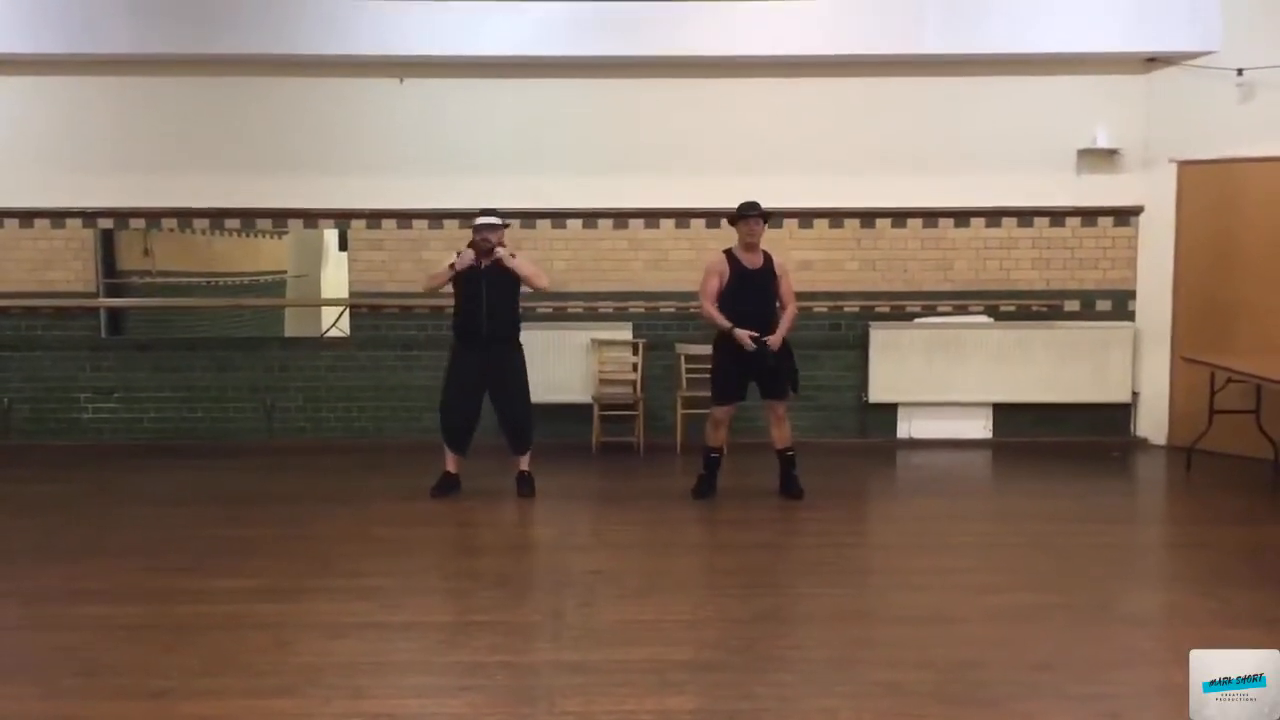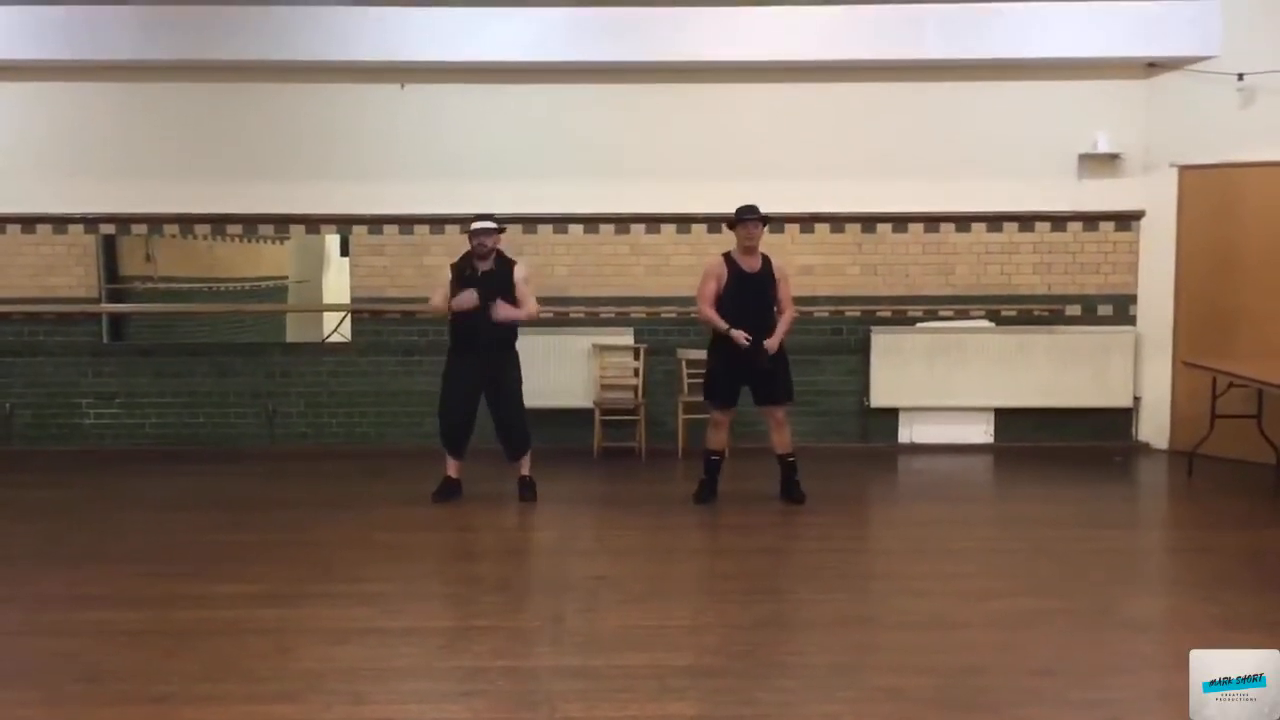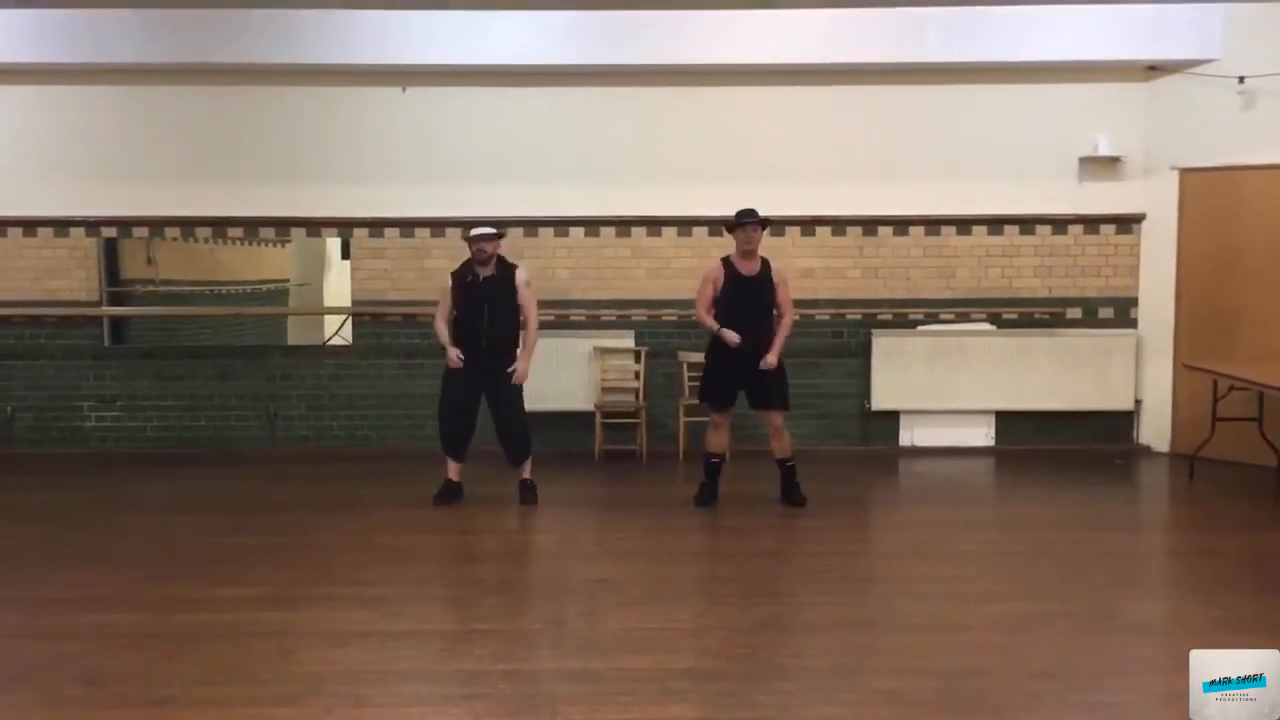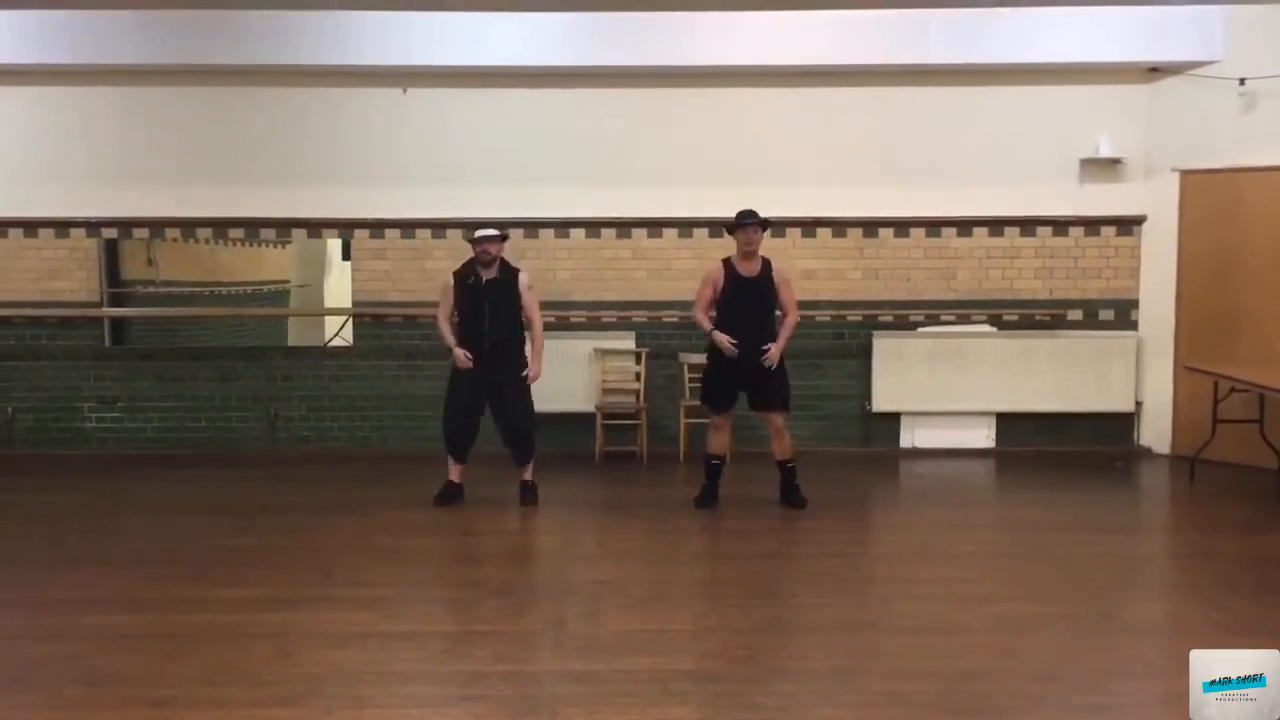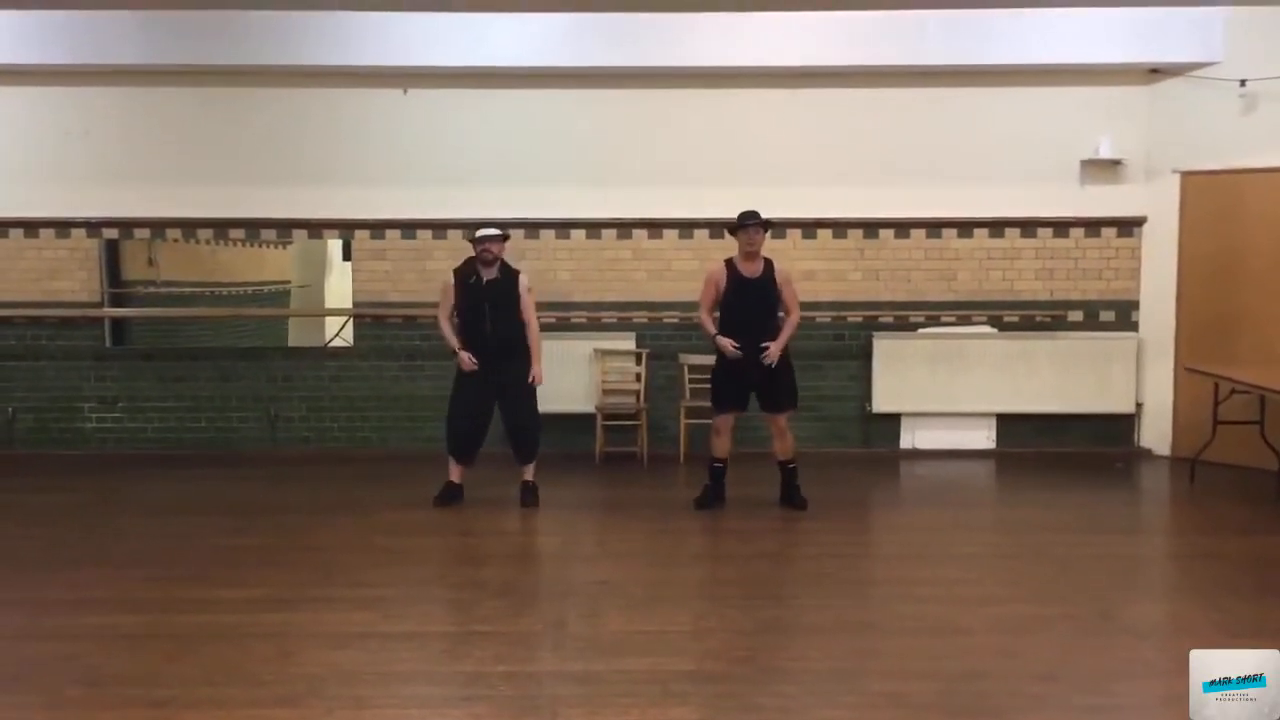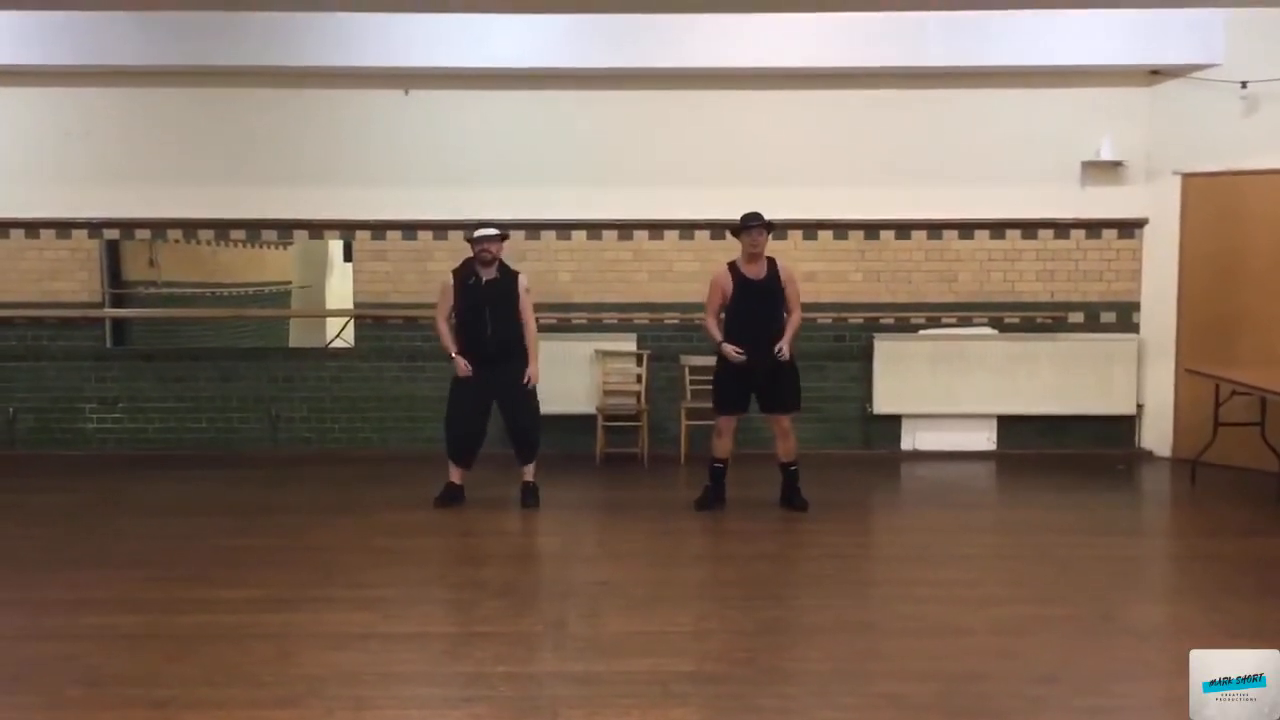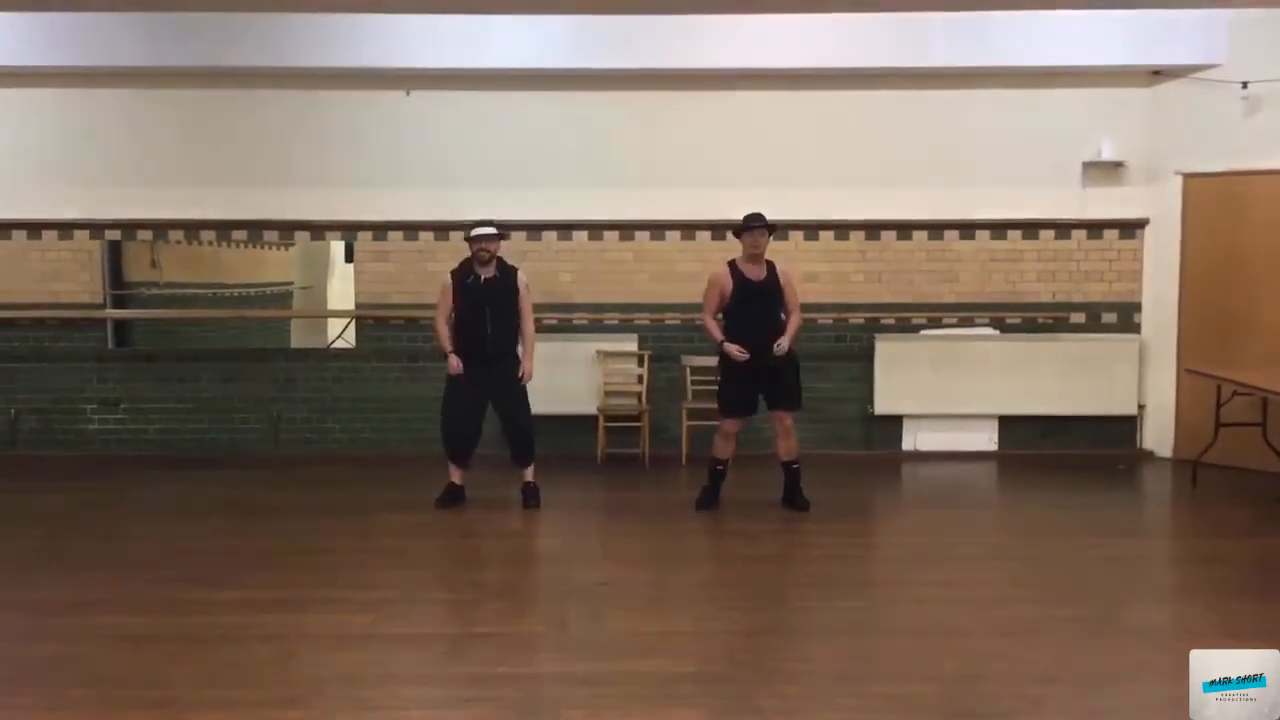
dt=0.2s
person 1, frame 1
left shoulder: (775, 265)
right shoulder: (720, 263)
left elbow: (790, 305)
right elbow: (707, 305)
left wrist: (780, 334)
right wrist: (734, 330)
left hip: (770, 347)
right hip: (731, 348)
left knee: (778, 410)
right knee: (720, 413)
left ankle: (788, 477)
right ankle: (708, 477)
person 1, frame 2
left shoulder: (774, 268)
right shoulder: (719, 267)
left elbow: (787, 309)
right elbow: (703, 307)
left wrist: (777, 337)
right wrist: (729, 330)
left hip: (766, 353)
right hip: (727, 352)
left knee: (778, 416)
right knee: (719, 416)
left ankle: (790, 482)
right ankle: (709, 482)
person 1, frame 3
left shoulder: (773, 272)
right shoulder: (717, 271)
left elbow: (787, 314)
right elbow: (701, 310)
left wrist: (775, 351)
right wrist: (720, 331)
left hip: (763, 358)
right hip: (724, 356)
left knee: (776, 422)
right knee: (718, 419)
left ankle: (790, 485)
right ankle: (710, 484)
person 1, frame 4
left shoulder: (774, 272)
right shoulder: (718, 272)
left elbow: (791, 313)
right elbow: (699, 311)
left wrist: (779, 345)
right wrist: (714, 334)
left hip: (765, 357)
right hip: (725, 356)
left knee: (776, 422)
right knee: (719, 420)
left ankle: (789, 487)
right ankle: (711, 486)
person 1, frame 5
left shoulder: (777, 272)
right shoulder: (720, 272)
left elbow: (793, 312)
right elbow: (704, 311)
left wrist: (779, 343)
right wrist: (717, 337)
left hip: (770, 358)
right hip: (732, 357)
left knee: (780, 423)
right knee: (722, 423)
left ankle: (790, 488)
right ankle: (715, 488)
person 1, frame 6
left shoulder: (782, 272)
right shoulder: (724, 276)
left elbow: (795, 311)
right elbow: (711, 316)
left wrist: (786, 341)
right wrist: (722, 345)
left hip: (775, 360)
right hip: (736, 359)
left knee: (783, 424)
right knee: (724, 424)
left ankle: (791, 490)
right ankle: (716, 489)
person 1, frame 7
left shoulder: (779, 274)
right shoulder: (723, 275)
left elbow: (795, 312)
right elbow: (708, 315)
left wrist: (787, 337)
right wrist: (724, 343)
left hip: (777, 358)
right hip: (739, 360)
left knee: (785, 422)
right knee: (729, 426)
left ankle: (792, 490)
right ankle: (712, 488)
person 2, frame 1
left shoulder: (514, 262)
right shoulder: (459, 261)
left elbow: (542, 283)
right elbow: (429, 285)
left wrist: (510, 262)
right wrist: (455, 266)
left hip: (506, 350)
right hip: (467, 350)
left knee: (516, 411)
right knee: (455, 411)
left ankle: (524, 473)
right ankle: (450, 474)
person 2, frame 2
left shoulder: (513, 270)
right shoulder: (456, 270)
left elbow: (532, 308)
right elbow: (434, 305)
left wrist: (513, 313)
right wrist: (454, 304)
left hip: (501, 356)
right hip: (463, 356)
left knee: (511, 417)
right knee: (453, 417)
left ankle: (525, 478)
right ankle: (452, 479)
person 2, frame 3
left shoulder: (515, 275)
right shoulder: (456, 279)
left elbow: (531, 317)
right elbow: (441, 317)
left wrist: (525, 359)
right wrist: (448, 347)
left hip: (503, 362)
right hip: (464, 362)
left knee: (513, 422)
right knee: (453, 421)
left ankle: (526, 481)
right ankle: (453, 482)
person 2, frame 4
left shoulder: (518, 279)
right shoulder: (457, 280)
left elbow: (534, 319)
right elbow: (443, 316)
left wrist: (536, 359)
right wrist: (454, 348)
left hip: (509, 364)
right hip: (470, 363)
left knee: (519, 423)
right knee: (457, 422)
left ankle: (527, 482)
right ankle: (454, 484)
person 2, frame 5
left shoulder: (517, 280)
right shoulder: (457, 279)
left elbow: (530, 322)
right elbow: (444, 317)
left wrist: (536, 363)
right wrist: (459, 350)
left hip: (514, 364)
right hip: (474, 364)
left knee: (524, 423)
right knee: (462, 423)
left ankle: (528, 483)
right ankle: (454, 484)
person 2, frame 6
left shoulder: (516, 281)
right shoulder: (456, 280)
left elbow: (528, 323)
right elbow: (442, 319)
left wrist: (533, 363)
right wrist: (455, 355)
left hip: (512, 365)
right hip: (472, 366)
left knee: (525, 423)
right knee: (461, 425)
left ankle: (529, 484)
right ankle: (454, 485)
person 2, frame 7
left shoulder: (515, 278)
right shoulder: (455, 280)
left elbow: (527, 320)
right elbow: (442, 319)
left wrist: (528, 358)
right wrist: (450, 353)
left hip: (506, 365)
right hip: (467, 365)
left knee: (519, 424)
right knee: (457, 425)
left ankle: (529, 484)
right ankle: (455, 486)
